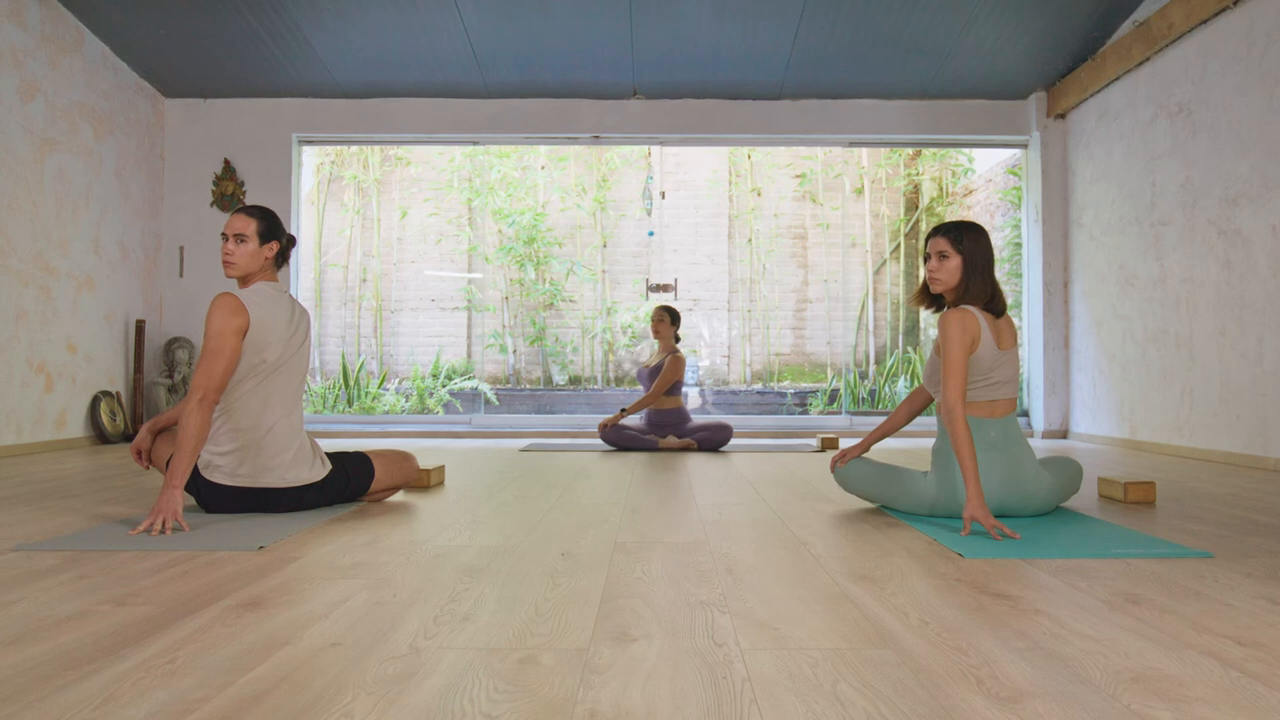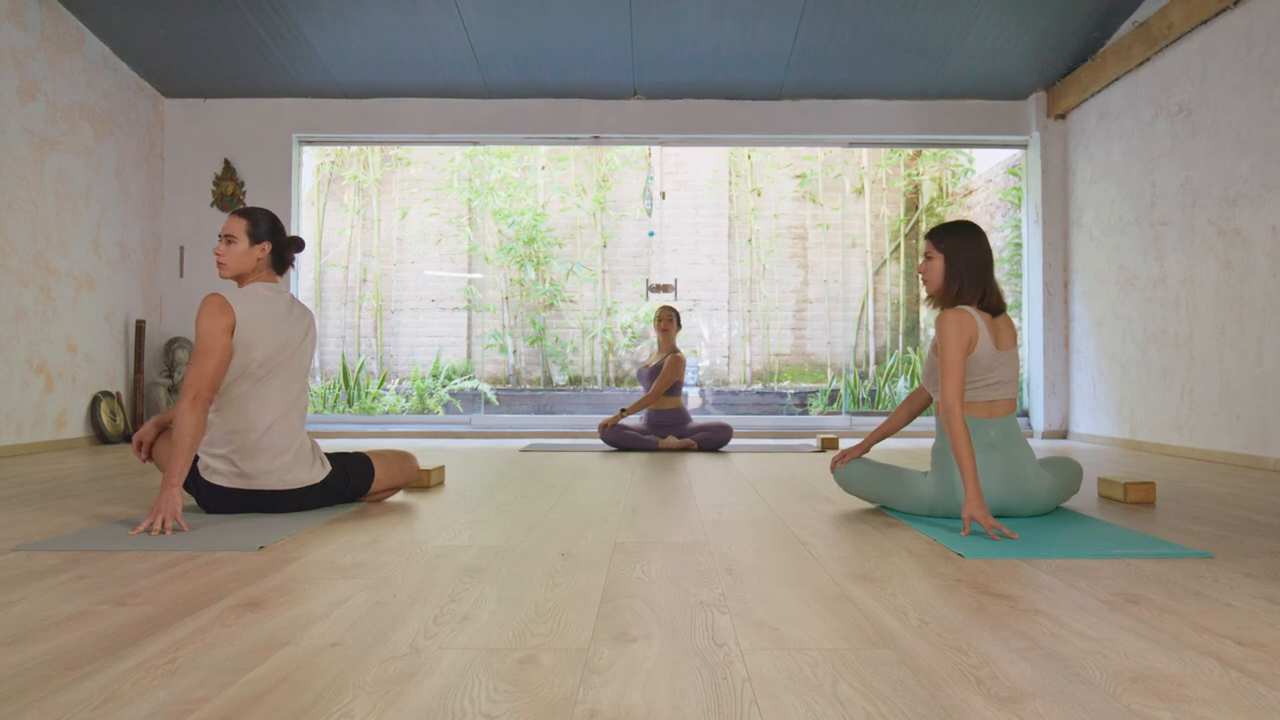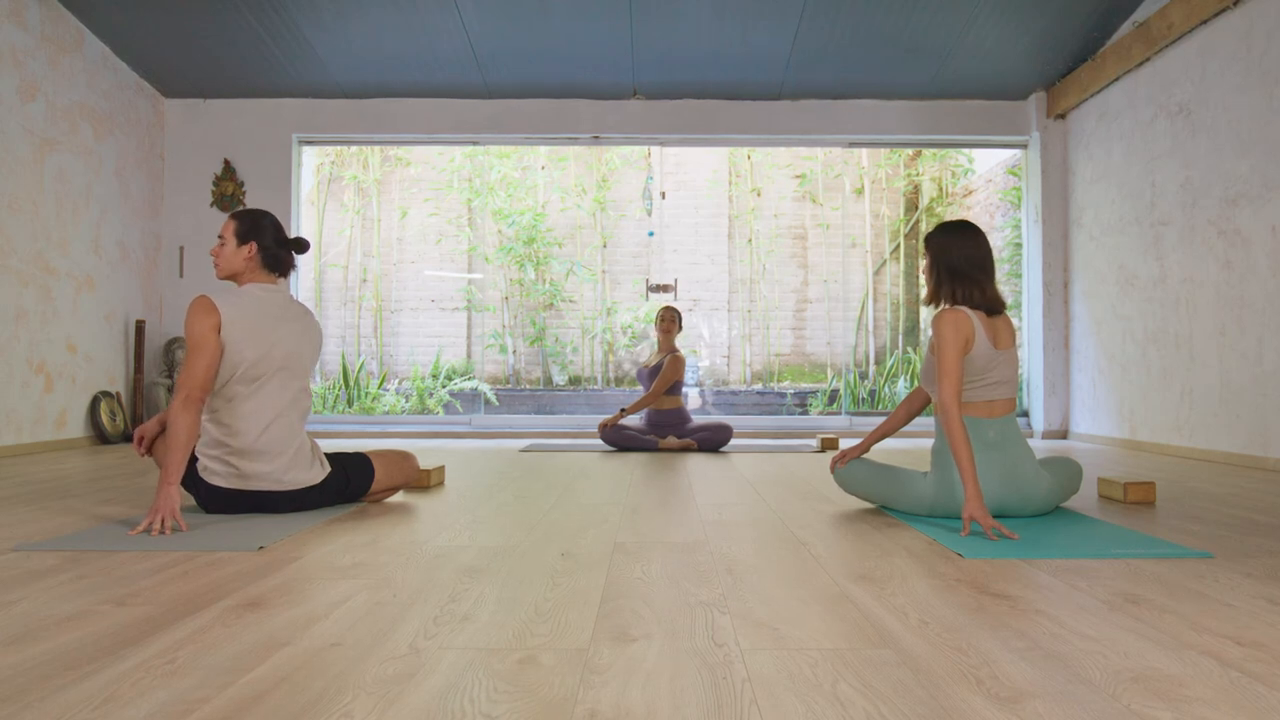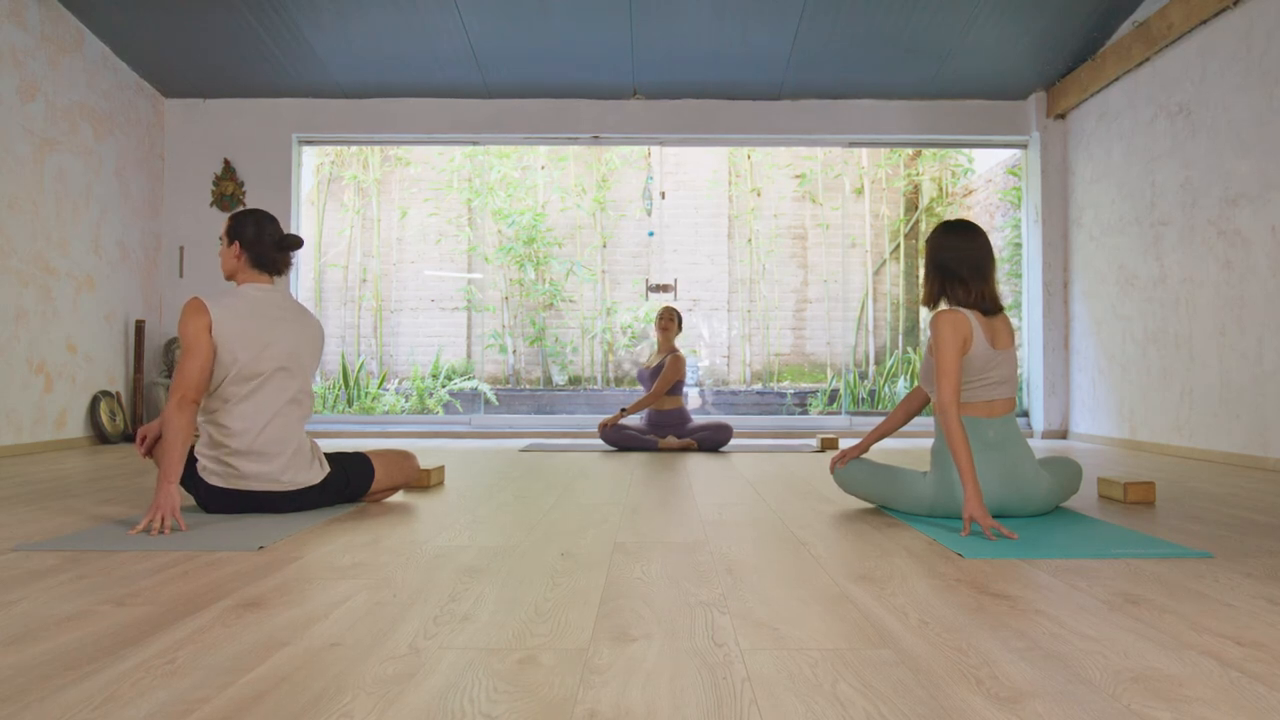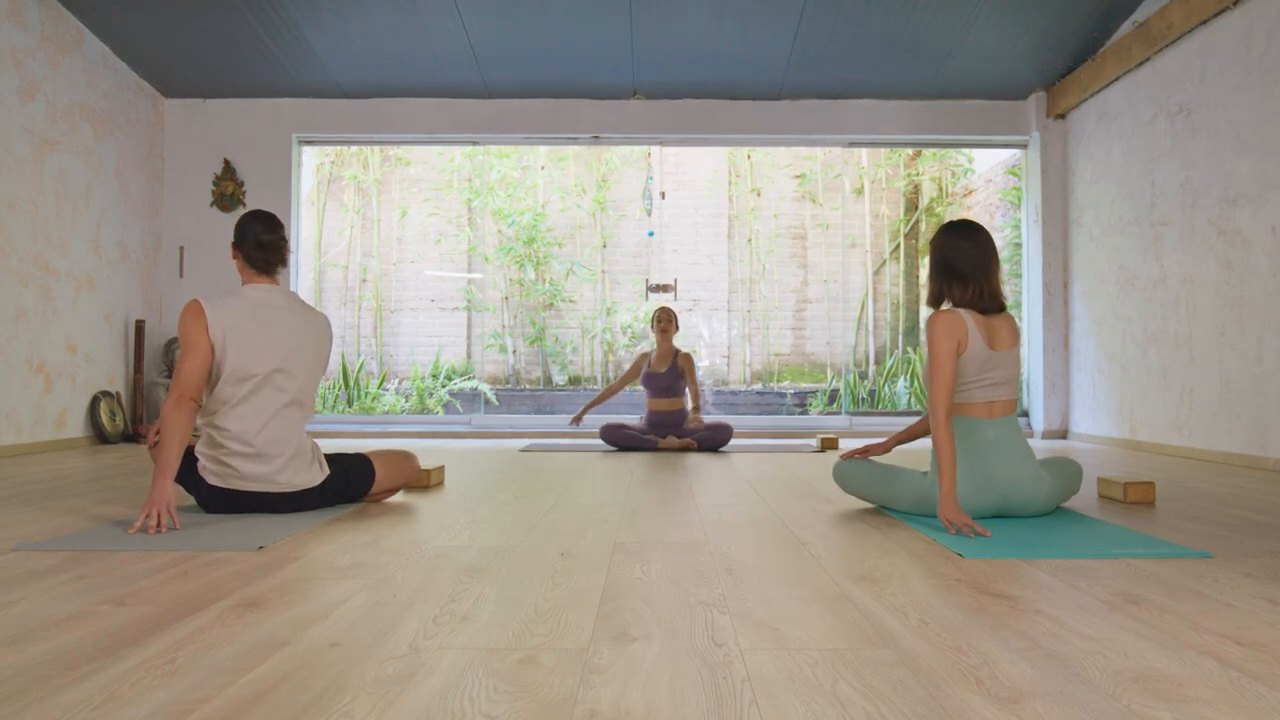
dt=1s
person 1, frame 1
left shoulder: (230, 306)
right shoulder: (299, 315)
left elbow: (203, 400)
left wrist: (172, 489)
right wrist: (154, 423)
left hip: (223, 489)
right hip: (297, 486)
left knee: (158, 440)
right knee: (408, 464)
person 1, frame 2
left shoulder: (220, 307)
right shoulder: (303, 317)
left elbow: (197, 400)
left wrist: (170, 489)
right wrist: (159, 420)
left hip: (223, 490)
right hip: (297, 487)
left knee: (158, 438)
right knee: (409, 464)
person 1, frame 3
left shoulder: (210, 309)
right shoulder: (308, 321)
left elbow: (190, 399)
left wrist: (168, 488)
right wrist: (162, 419)
left hip: (221, 490)
right hip: (297, 488)
left knee: (159, 437)
right knee: (408, 464)
person 1, frame 4
left shoulder: (203, 312)
right shoulder: (310, 324)
left elbow: (185, 401)
left wrist: (167, 487)
right wrist: (167, 421)
left hip: (220, 490)
right hip: (297, 488)
left knee: (160, 441)
right knee: (408, 464)
person 1, frame 5
left shoulder: (203, 314)
right shoulder: (318, 324)
left elbow: (183, 400)
left wrist: (162, 485)
right wrist: (183, 422)
left hip: (220, 489)
right hip: (297, 490)
left knee: (161, 442)
right knee: (409, 464)
person 2, frame 1
left shoulder: (955, 320)
right shoulder: (1003, 321)
left elbow: (953, 410)
right elbow: (929, 391)
left wrist: (972, 496)
right wrist: (867, 441)
left hip: (962, 478)
right hip: (1020, 482)
left knee: (847, 471)
right knee: (1069, 468)
person 2, frame 2
left shoulder: (953, 320)
right shoulder: (1004, 321)
left elbow: (951, 410)
right elbow: (929, 391)
left wrist: (972, 495)
right wrist: (867, 442)
left hip: (962, 477)
right hip: (1020, 481)
left knee: (846, 470)
right knee: (1070, 469)
person 2, frame 3
left shoulder: (950, 320)
right shoulder: (1003, 322)
left elbow: (950, 409)
right elbow: (929, 391)
left wrist: (971, 494)
right wrist: (867, 441)
left hip: (963, 476)
right hip: (1021, 484)
left knee: (846, 471)
right knee: (1069, 468)
person 2, frame 4
left shoulder: (948, 321)
right shoulder: (1002, 322)
left elbow: (948, 410)
right elbow: (928, 391)
left wrist: (970, 494)
right wrist: (866, 442)
left hip: (961, 478)
right hip: (1021, 485)
left knee: (846, 471)
right knee: (1068, 468)
person 2, frame 5
left shoulder: (944, 322)
right shoulder: (1009, 323)
left elbow: (940, 415)
left wrist: (947, 497)
right wrist: (891, 442)
left hip: (967, 482)
right hip: (1021, 484)
left knee: (846, 469)
right knee: (1069, 469)
left ankle: (953, 501)
person 3, frame 1
left shoulder: (675, 359)
right shoulder: (656, 354)
left elbow: (654, 395)
left wrist: (620, 414)
left hip: (677, 424)
right hip: (651, 424)
right knee: (607, 431)
right ankle: (667, 444)
person 3, frame 2
left shoulder: (676, 358)
right shoulder: (655, 355)
left elbow: (654, 395)
left wrist: (620, 415)
left hip: (677, 424)
right hip: (651, 424)
right knee: (607, 432)
right ankle: (667, 444)
person 3, frame 3
left shoulder: (675, 358)
right shoulder: (654, 355)
left elbow: (654, 394)
left wrist: (620, 414)
left hip: (677, 424)
right hip: (651, 424)
right knee: (607, 431)
right ankle: (666, 443)
person 3, frame 4
left shoulder: (676, 358)
right shoulder: (654, 355)
left elbow: (655, 395)
left wrist: (620, 414)
left hip: (678, 425)
right hip: (651, 425)
right knee: (607, 431)
right ankle: (667, 444)
person 3, frame 5
left shoulder: (684, 358)
right shoulder: (644, 359)
left elbow: (694, 389)
right elbow: (616, 386)
left wrist: (695, 411)
right wrist: (586, 408)
left hip: (680, 425)
right hip: (651, 425)
left knee: (724, 431)
right knee: (607, 431)
right ankle: (664, 443)
